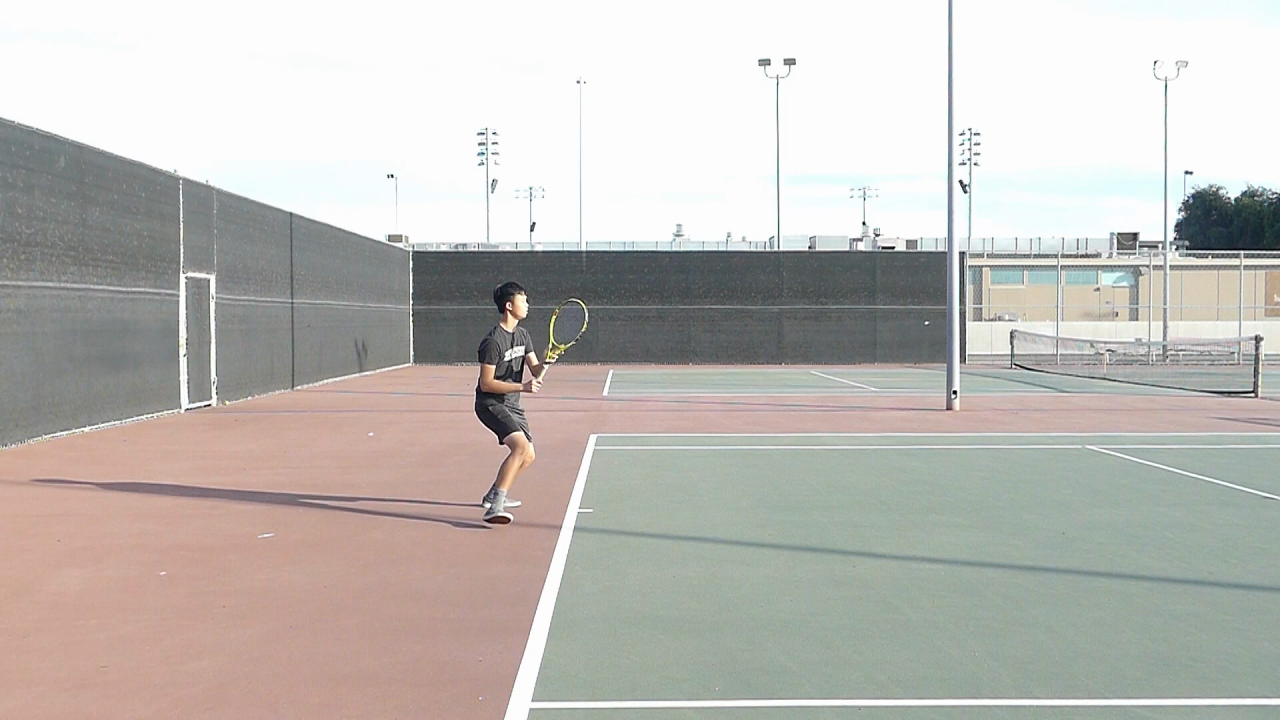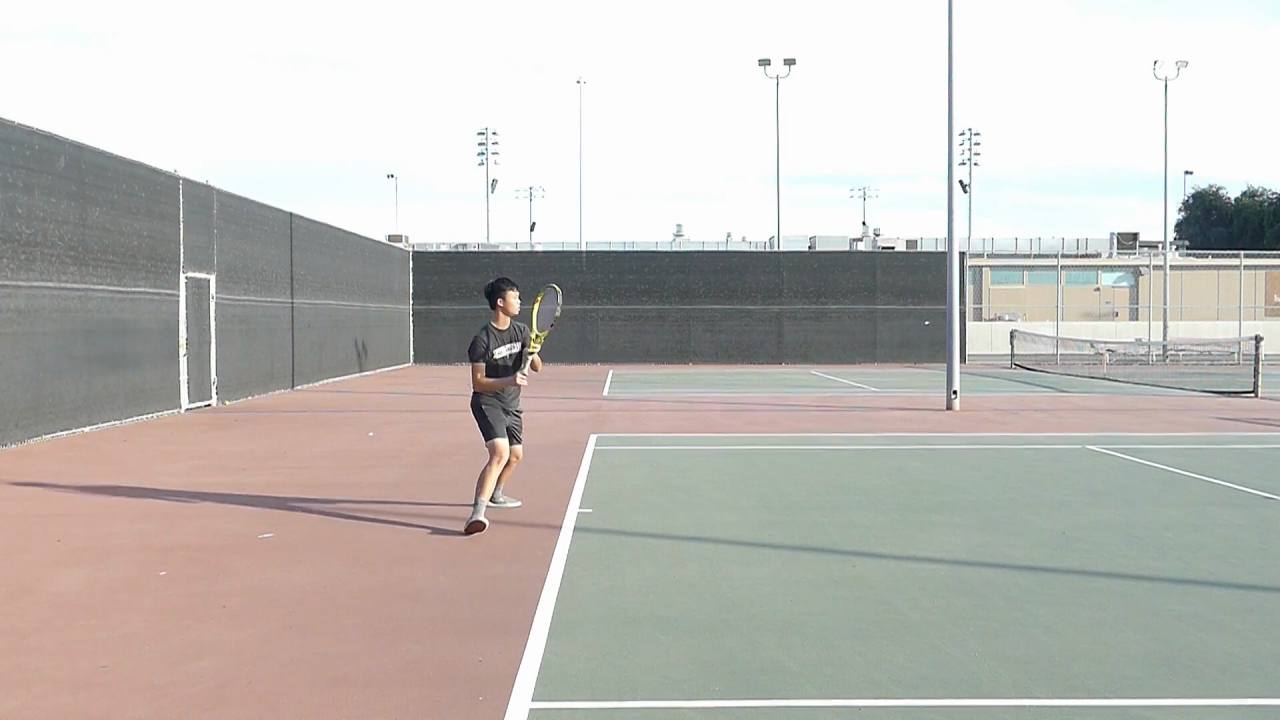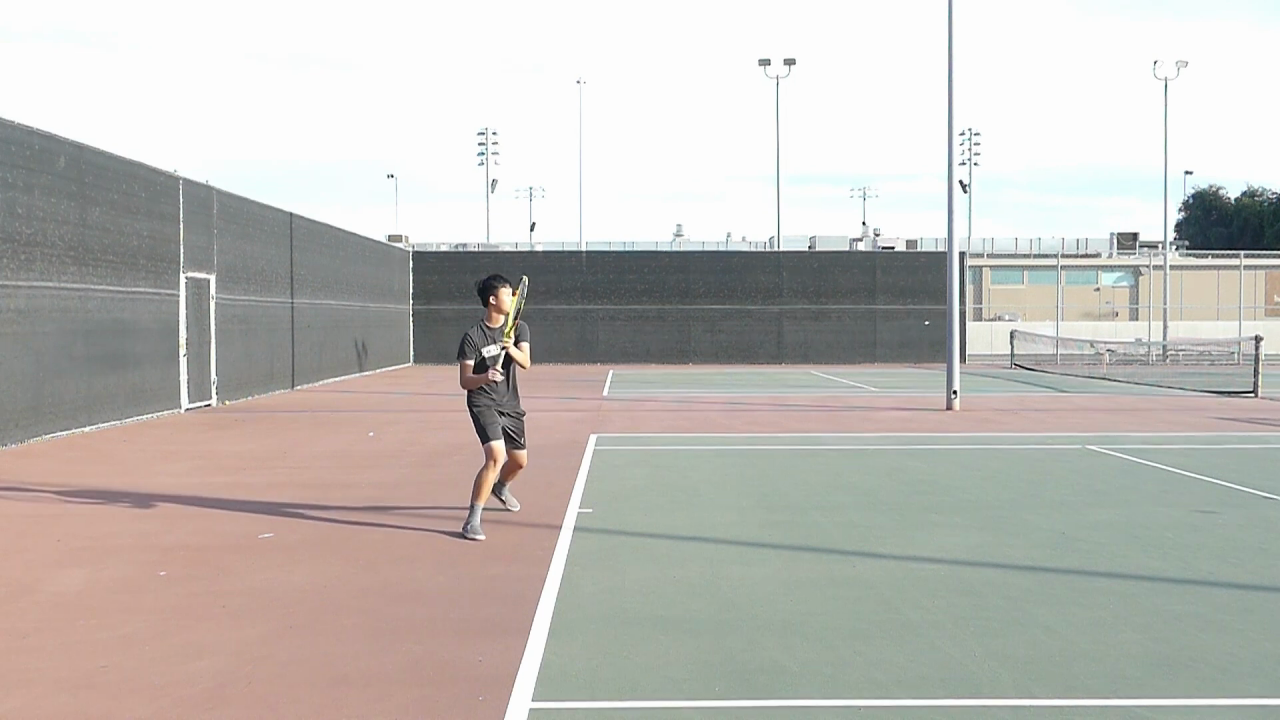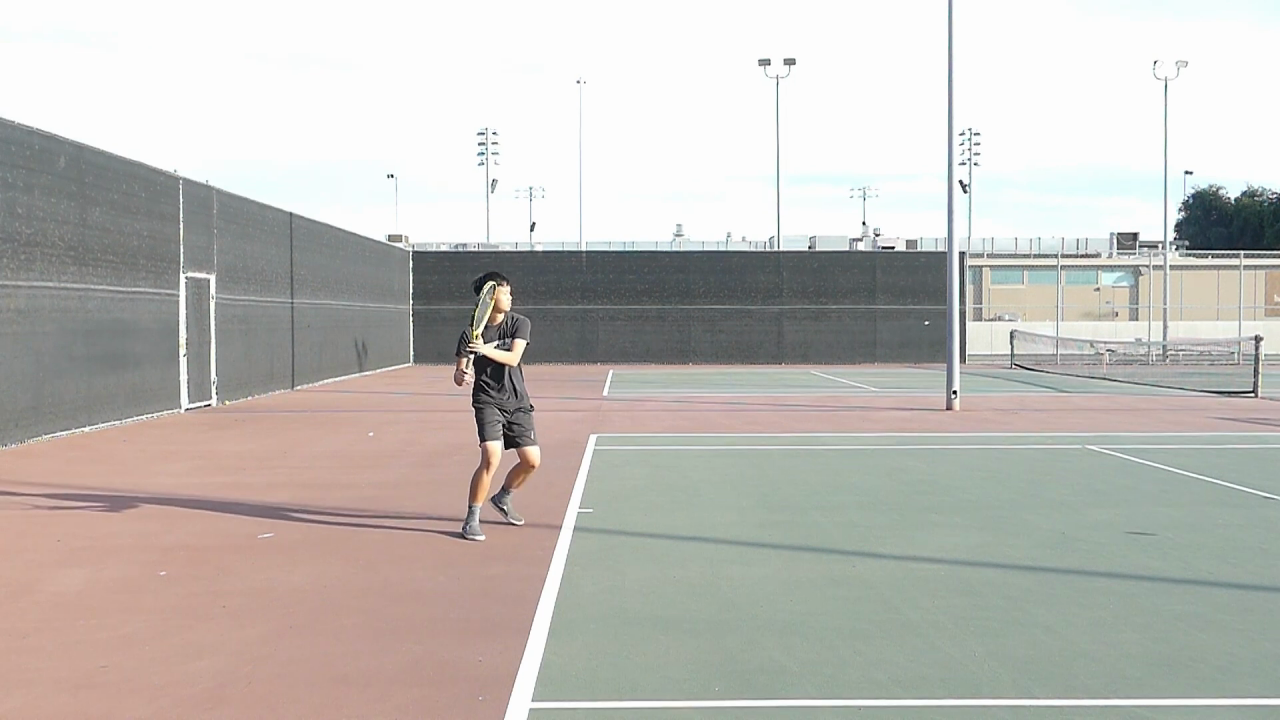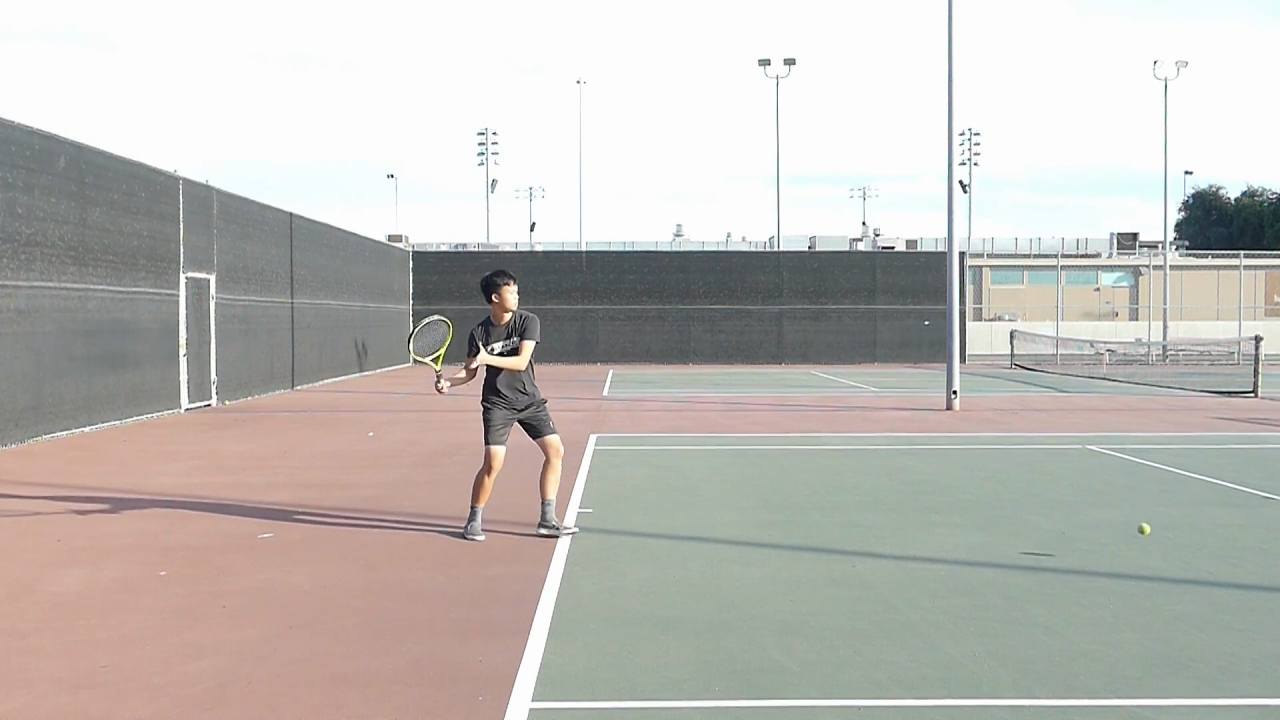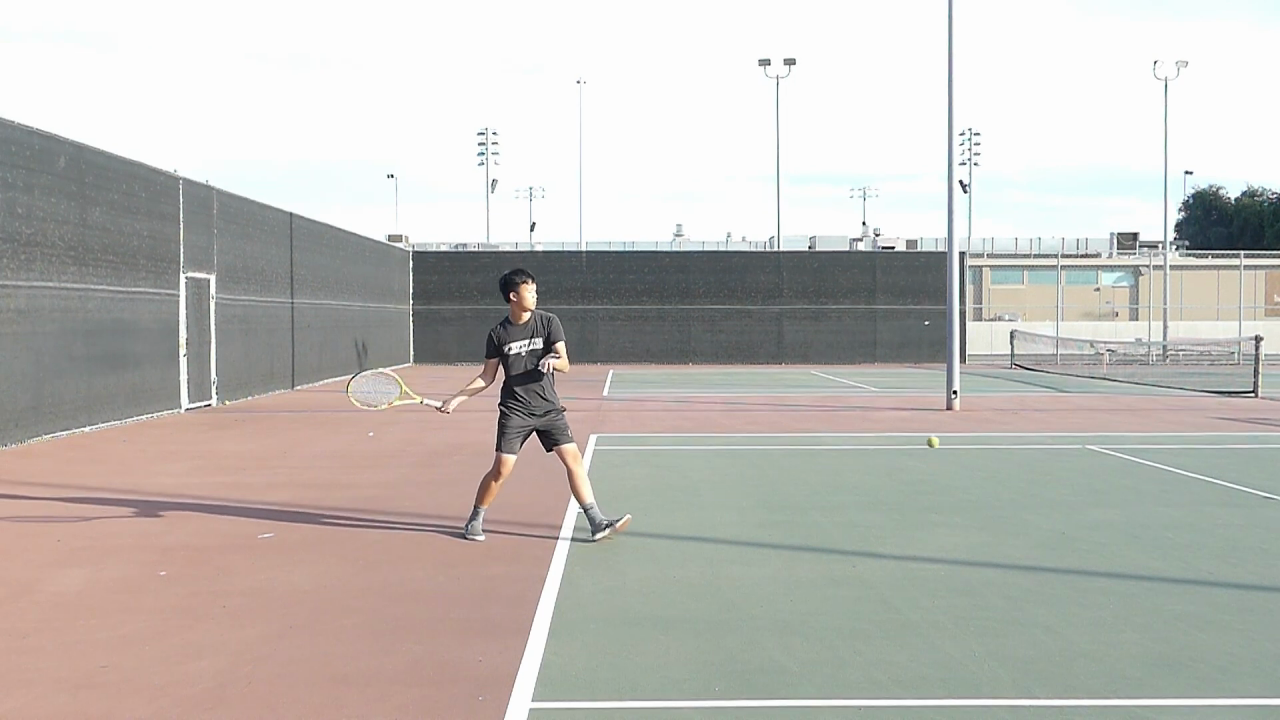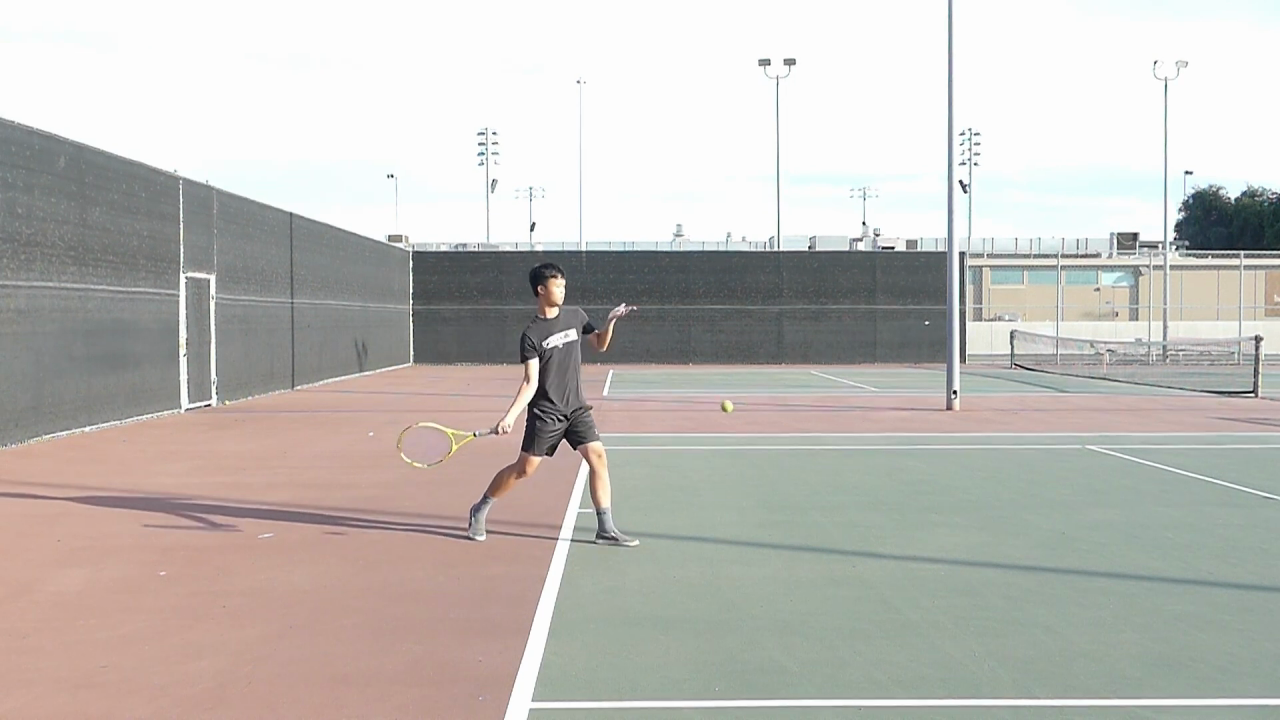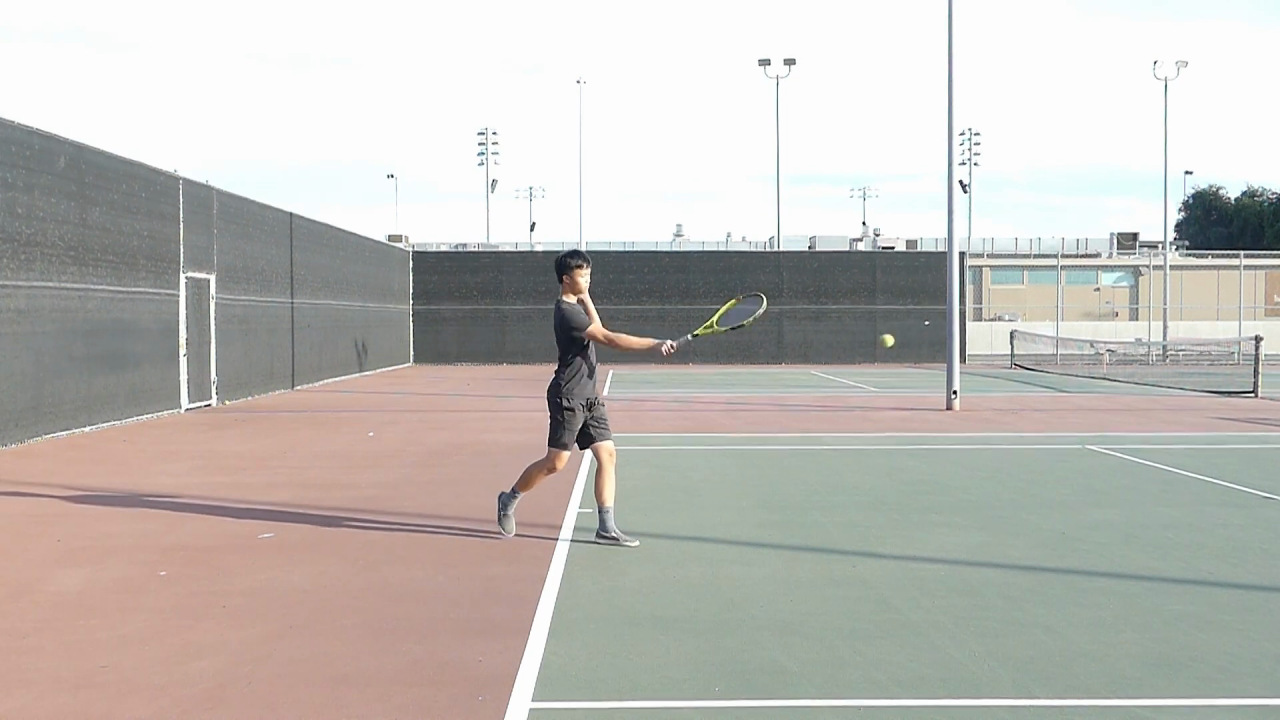
dt=0.3s
person 1, frame 1
left shoulder: (523, 334)
right shoulder: (493, 341)
left elbow: (535, 369)
right elbow: (486, 383)
left wrist: (545, 364)
right wrist: (522, 387)
left hip: (512, 404)
right hip: (492, 404)
left knee: (528, 456)
right knee: (520, 446)
left ankle: (495, 495)
right ankle: (494, 508)
person 1, frame 2
left shoulder: (521, 330)
right shoulder: (481, 339)
left elbow: (536, 367)
right elbow: (477, 383)
left wrist: (534, 354)
right wrist: (509, 380)
left hip: (511, 404)
right hip: (487, 404)
left knee: (515, 455)
right knee: (499, 454)
left ankle: (495, 493)
right ankle: (477, 514)
person 1, frame 3
left shoulder: (519, 327)
right shoulder: (472, 336)
left elbow: (526, 362)
right elbow: (464, 381)
left wrist: (510, 349)
right wrist: (483, 377)
left hip: (511, 405)
right hip: (484, 404)
left knee: (519, 461)
right knee: (496, 456)
left ankle: (500, 487)
right ankle: (472, 520)
person 1, frame 4
left shoulder: (520, 323)
right shoulder: (470, 334)
left elbow: (514, 358)
right elbow: (458, 375)
left wrist: (487, 350)
right wrist: (461, 376)
left hip: (518, 402)
right hip: (488, 402)
left knee: (531, 460)
right knee: (491, 459)
left ankle: (503, 498)
right ankle: (472, 520)
person 1, frame 5
left shoulder: (528, 321)
right shoulder: (479, 332)
left elbow: (521, 362)
right elbow: (469, 371)
left wrist: (488, 359)
right wrist: (446, 382)
left hip: (529, 399)
right hip: (497, 404)
left knee: (555, 450)
right knee: (492, 463)
left ankle: (547, 520)
right ankle: (473, 520)
person 1, frame 6
left shoulder: (549, 322)
right shoulder: (498, 334)
left elbow: (565, 364)
right elbow: (487, 377)
left wrist: (553, 360)
right wrist: (457, 398)
left hip: (548, 406)
right hip: (515, 410)
left knee: (573, 458)
right knee: (501, 469)
left ankle: (597, 523)
right ankle: (475, 520)
person 1, frame 7
left shoulder: (575, 314)
right shoulder: (531, 334)
left elbow: (601, 345)
right elbow: (530, 382)
left wrist: (610, 321)
right wrist: (510, 415)
left hip: (576, 406)
right hip: (545, 409)
left knee: (598, 457)
right knee: (525, 467)
left ankle: (606, 529)
right ankle: (480, 510)
person 1, frame 8
left shoulder: (576, 307)
right shoulder: (567, 313)
left elbow: (601, 333)
right elbow: (609, 338)
left wrist: (585, 298)
right wrist: (655, 344)
left hip: (589, 397)
right hip: (568, 397)
left knee: (607, 456)
right knee: (556, 462)
left ankle: (606, 528)
right ankle: (510, 500)
